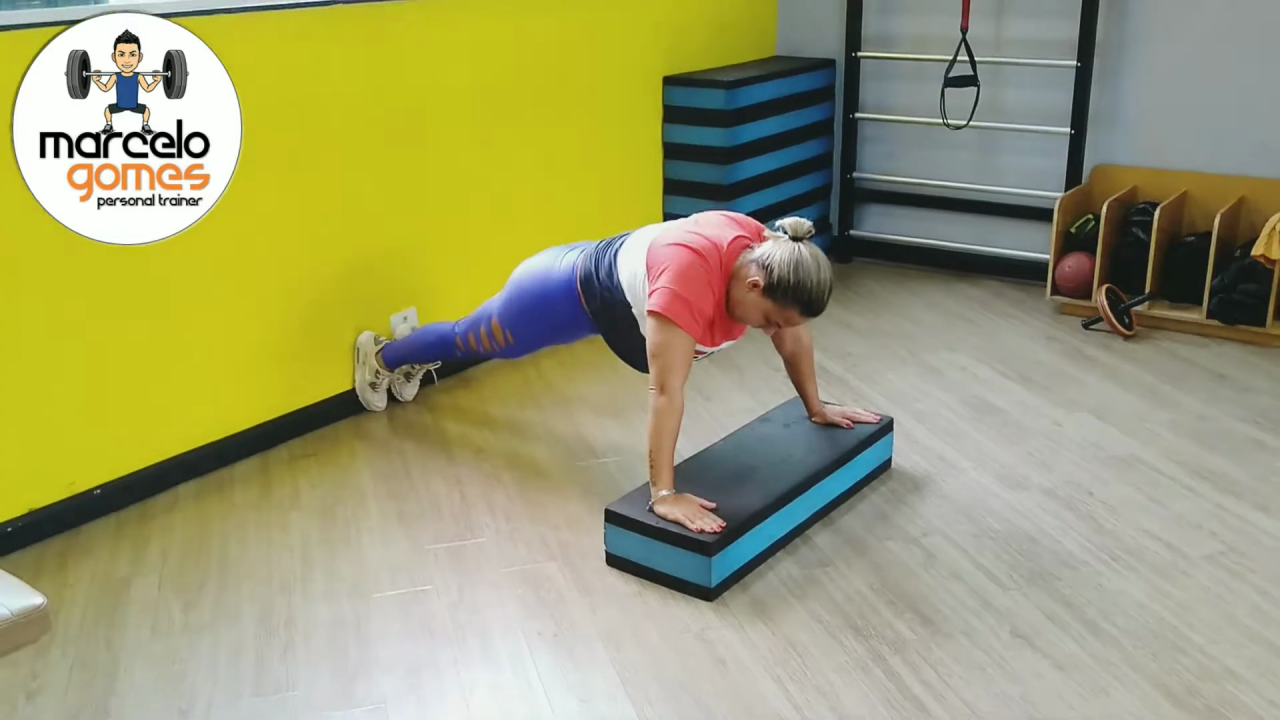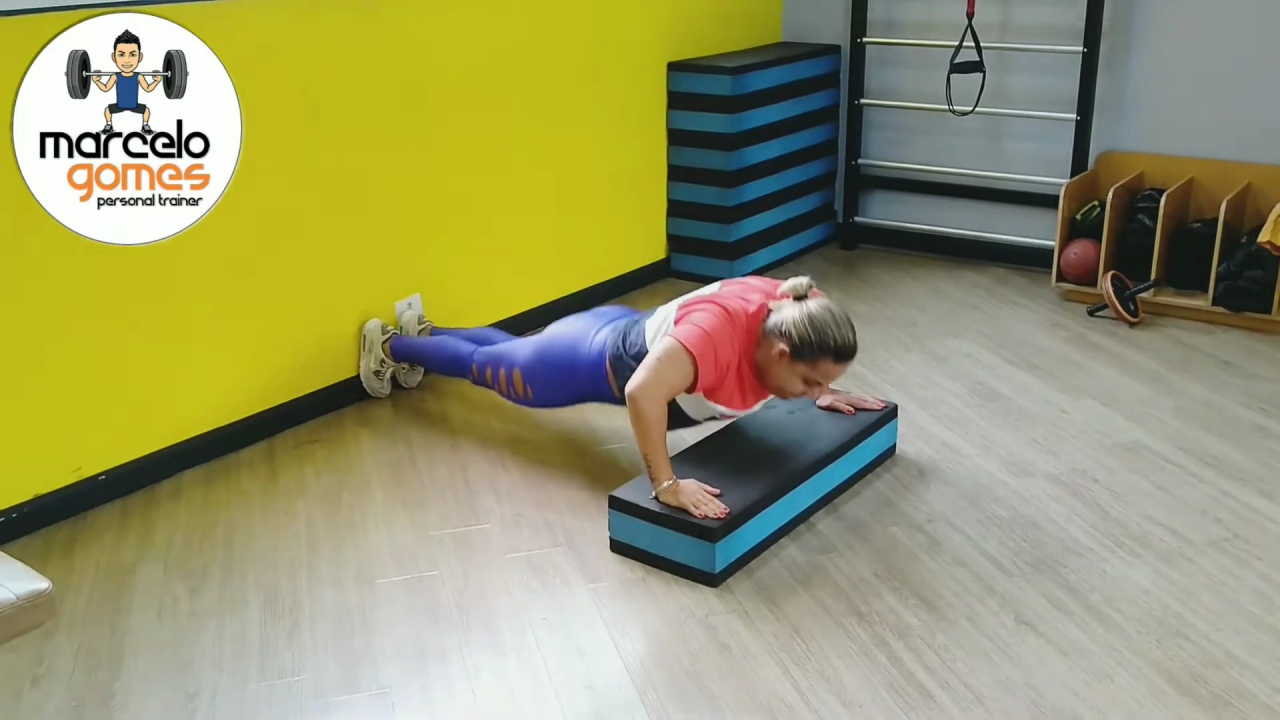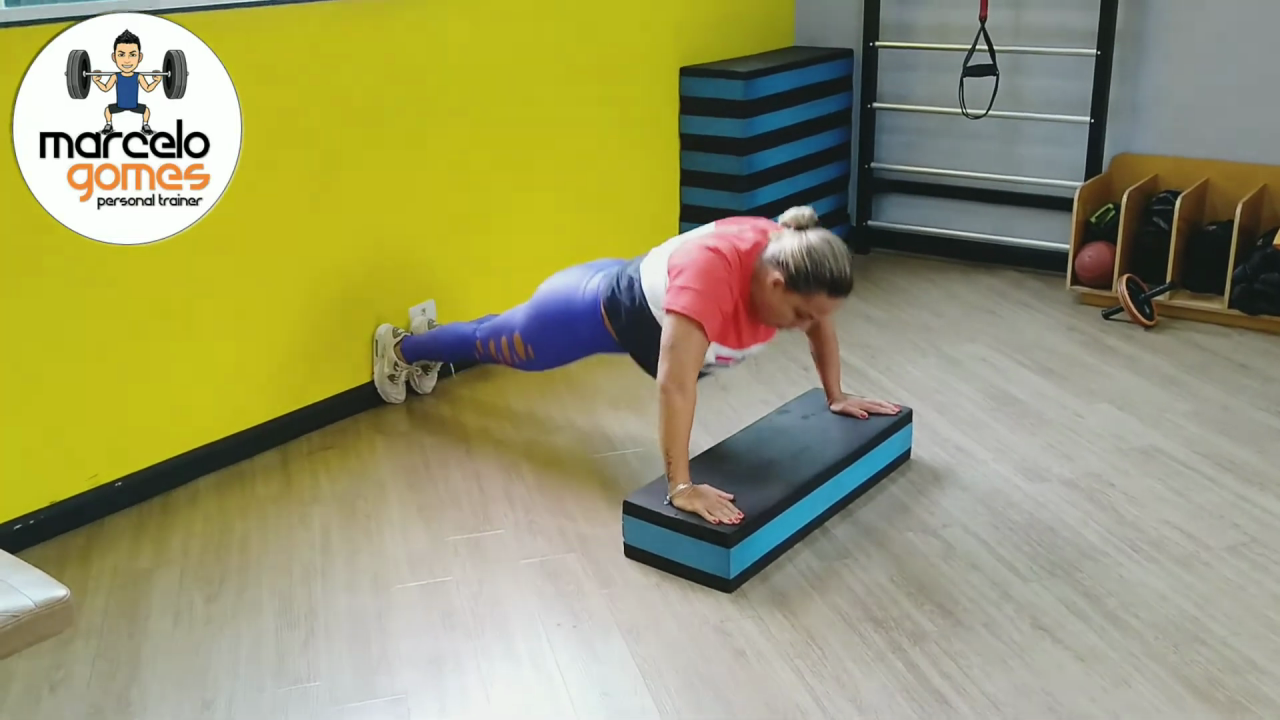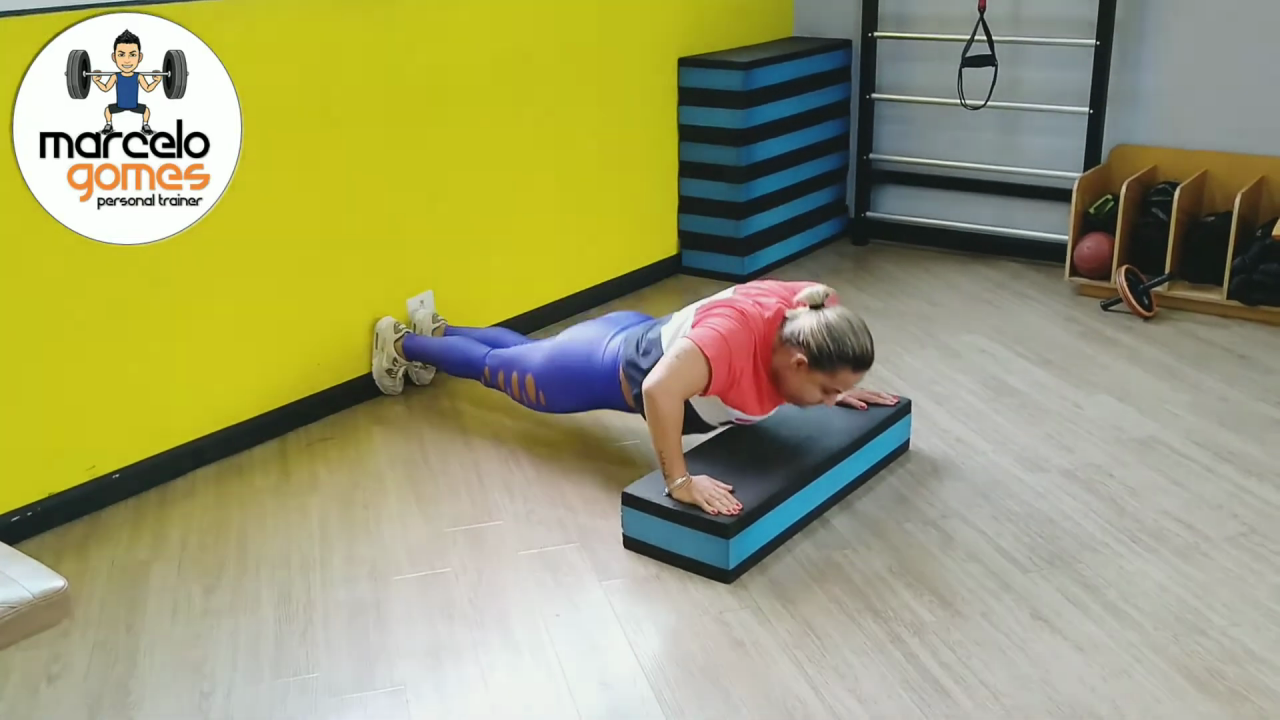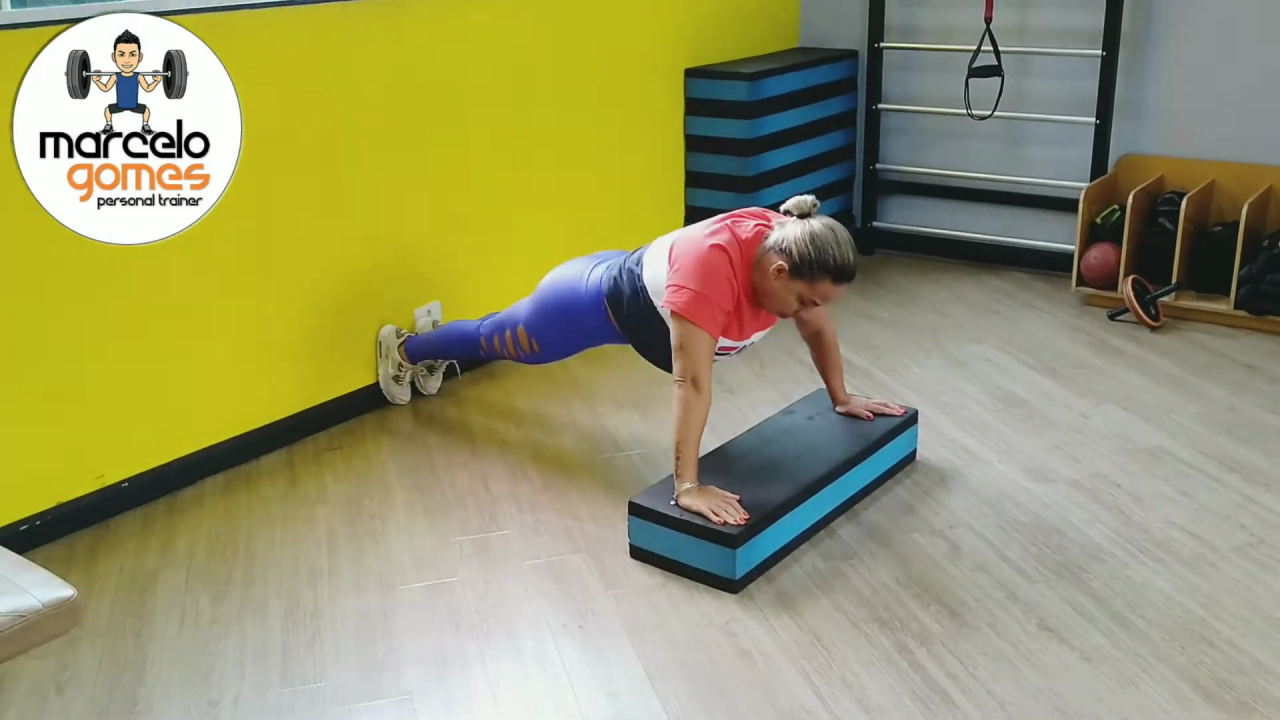
dt=1s
person 1, frame 1
left shoulder: (773, 261)
right shoulder: (692, 270)
left elbow: (795, 341)
right elbow: (666, 390)
left wrist: (816, 407)
right wrist: (663, 494)
left hip: (604, 290)
right hip: (567, 289)
left knee: (474, 342)
right knee: (469, 341)
left ankle: (412, 360)
right ankle: (382, 355)
person 1, frame 2
left shoulder: (792, 313)
right shoulder: (721, 329)
right elbow: (642, 393)
left wrist: (828, 394)
right wrist: (668, 486)
left hip: (630, 332)
right hip: (595, 362)
left knee: (506, 346)
right knee: (485, 367)
left ankle: (424, 328)
right ankle: (390, 345)
person 1, frame 3
left shoulder: (790, 259)
right shoulder: (713, 272)
left elbow: (824, 326)
right elbow: (675, 385)
left wrist: (837, 396)
right wrist: (682, 488)
left hip: (633, 299)
right hip: (593, 308)
left knee: (499, 338)
right knee: (489, 345)
left ankle: (428, 332)
right ankle: (402, 347)
person 1, frame 4
left shoulder: (806, 316)
right shoulder: (736, 334)
right elbow: (658, 390)
left wrist: (844, 389)
right wrist: (680, 482)
left hip: (641, 337)
right hip: (607, 369)
left knee: (519, 348)
right knee: (495, 367)
left ankle: (437, 328)
right ankle: (401, 343)
person 1, frame 5
left shoulder: (792, 246)
right shoulder: (713, 262)
left elbow: (818, 328)
right elbow: (692, 383)
left wrist: (842, 399)
right wrist: (687, 487)
left hip: (634, 290)
right hip: (593, 299)
left knee: (498, 336)
right knee: (493, 341)
left ankle: (435, 332)
right ankle: (406, 348)
